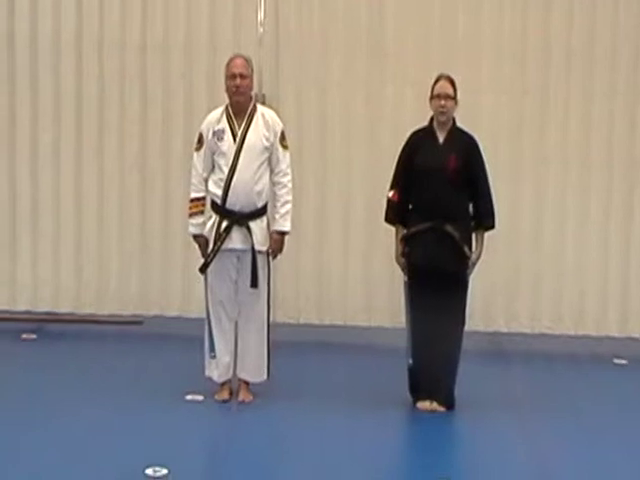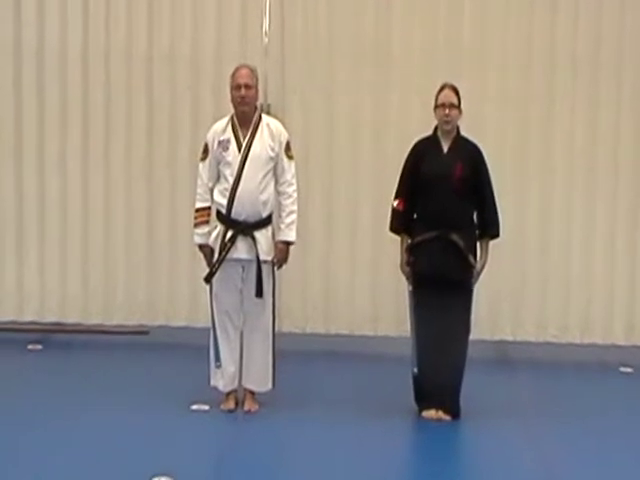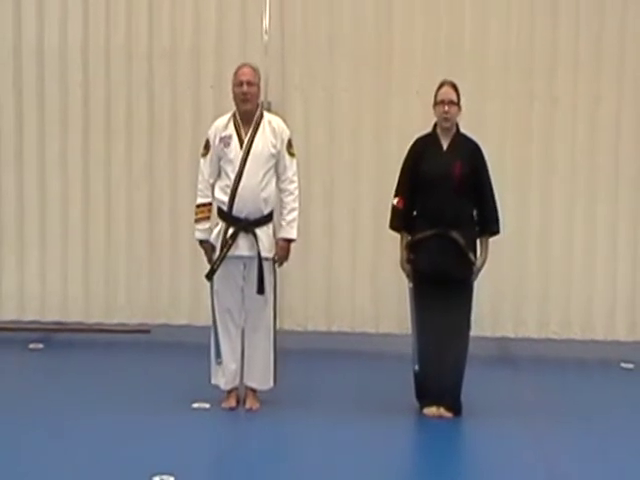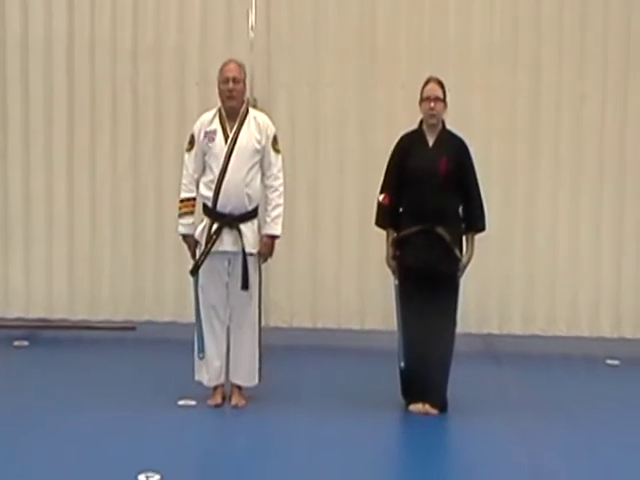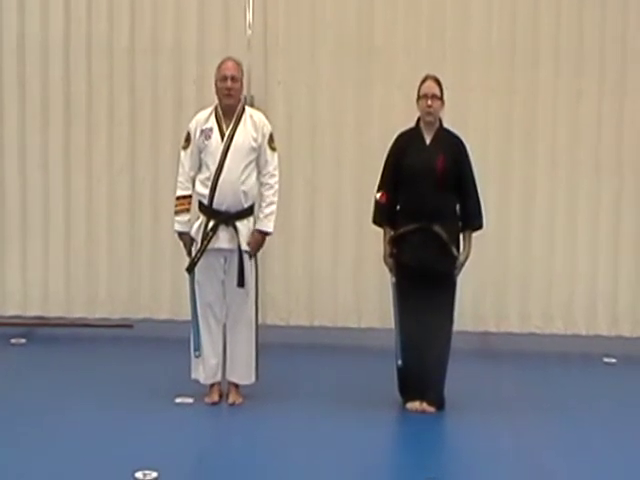
dt=0.7s
person 1, frame 1
left shoulder: (270, 122)
right shoulder: (212, 123)
left elbow: (282, 178)
right elbow: (198, 178)
left wrist: (280, 227)
right wrist: (198, 228)
left hip: (256, 228)
right hip: (220, 226)
left knee: (253, 306)
right knee: (220, 304)
left ankle: (246, 380)
right ankle: (222, 379)
person 1, frame 2
left shoulder: (275, 132)
right shoulder: (217, 133)
left elbow: (287, 188)
right elbow: (204, 189)
left wrist: (285, 237)
right wrist: (203, 237)
left hip: (261, 237)
right hip: (225, 236)
left knee: (258, 316)
right knee: (225, 314)
left ankle: (252, 389)
right ankle: (228, 388)
person 1, frame 3
left shoulder: (277, 129)
right shoulder: (218, 130)
left elbow: (289, 185)
right elbow: (205, 185)
left wrist: (286, 235)
right wrist: (203, 233)
left hip: (262, 235)
right hip: (226, 234)
left knee: (259, 314)
right knee: (226, 312)
left ankle: (253, 387)
right ankle: (230, 386)
person 1, frame 4
left shoulder: (262, 125)
right shoulder: (203, 125)
left elbow: (274, 182)
right elbow: (189, 179)
left wrist: (271, 231)
right wrist: (187, 228)
left hip: (247, 231)
right hip: (211, 229)
left knee: (244, 310)
right knee: (212, 308)
left ankle: (239, 384)
right ankle: (216, 383)
person 1, frame 5
left shoulder: (259, 124)
right shoulder: (200, 123)
left elbow: (270, 179)
right elbow: (185, 177)
left wrist: (263, 227)
right wrist: (183, 225)
left hip: (243, 228)
right hip: (207, 227)
left knee: (241, 307)
right knee: (208, 306)
left ankle: (235, 381)
right ankle: (213, 380)
person 2, frame 1
left shoulder: (467, 145)
right shoulder: (416, 142)
left elbow: (480, 195)
right elbow: (400, 191)
left wrist: (479, 242)
right wrist: (399, 239)
left hip: (455, 240)
right hip: (420, 238)
left knee: (450, 317)
right knee: (421, 315)
left ankle: (442, 392)
right ankle: (423, 390)
person 2, frame 2
left shoulder: (471, 153)
right shoulder: (420, 151)
left elbow: (485, 203)
right elbow: (404, 200)
left wrist: (483, 250)
right wrist: (404, 248)
left hip: (460, 248)
right hip: (426, 247)
left knee: (455, 326)
right knee: (426, 324)
left ankle: (448, 400)
right ankle: (428, 398)
person 2, frame 3
left shoulder: (471, 150)
right shoulder: (420, 148)
left elbow: (484, 200)
right elbow: (404, 198)
left wrist: (483, 247)
right wrist: (404, 245)
left hip: (460, 245)
right hip: (425, 244)
left knee: (456, 323)
right knee: (427, 322)
left ankle: (449, 398)
right ankle: (429, 396)
person 2, frame 4
left shoulder: (457, 147)
right shoulder: (406, 145)
left elbow: (470, 197)
right elbow: (390, 194)
left wrist: (469, 243)
right wrist: (390, 241)
left hip: (446, 242)
right hip: (411, 241)
left knee: (441, 320)
right knee: (413, 318)
left ankle: (435, 394)
right ankle: (415, 392)
person 2, frame 5
left shoulder: (454, 145)
right shoulder: (403, 143)
left elbow: (467, 195)
right elbow: (387, 192)
left wrist: (467, 241)
right wrist: (387, 239)
left hip: (443, 240)
right hip: (408, 239)
left knee: (438, 318)
right knee: (410, 317)
left ankle: (432, 393)
right ankle: (412, 390)
